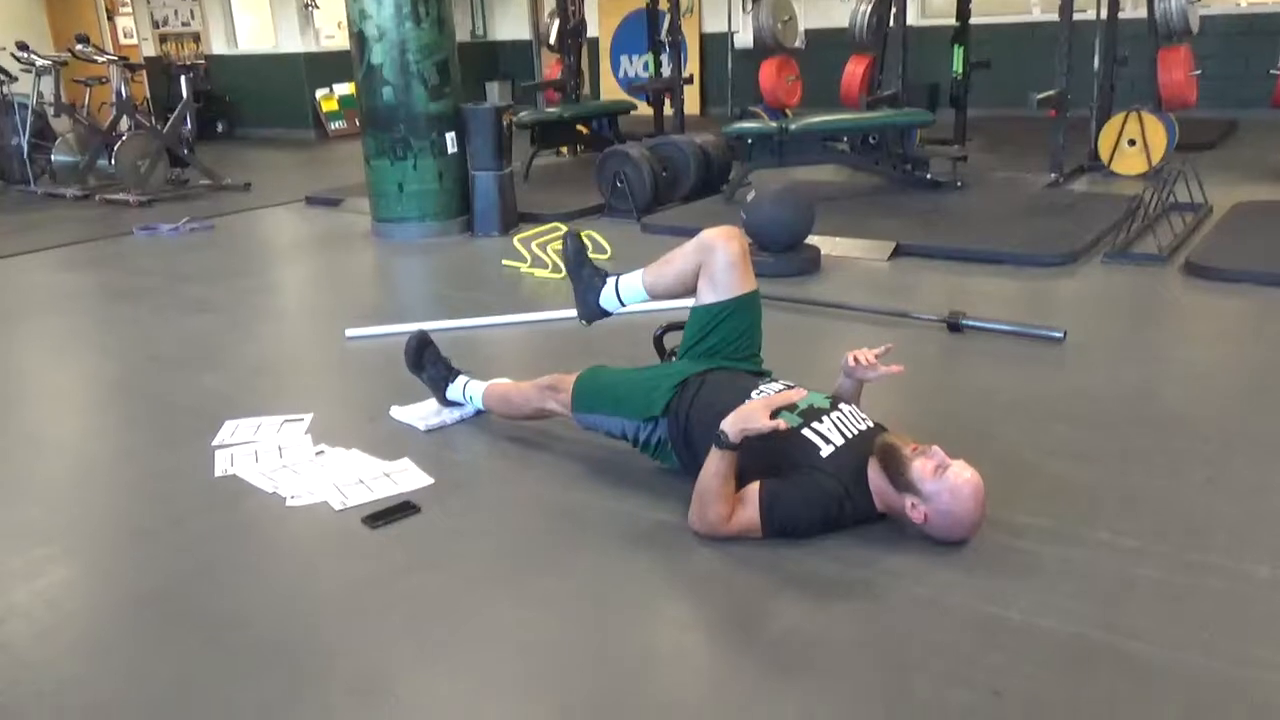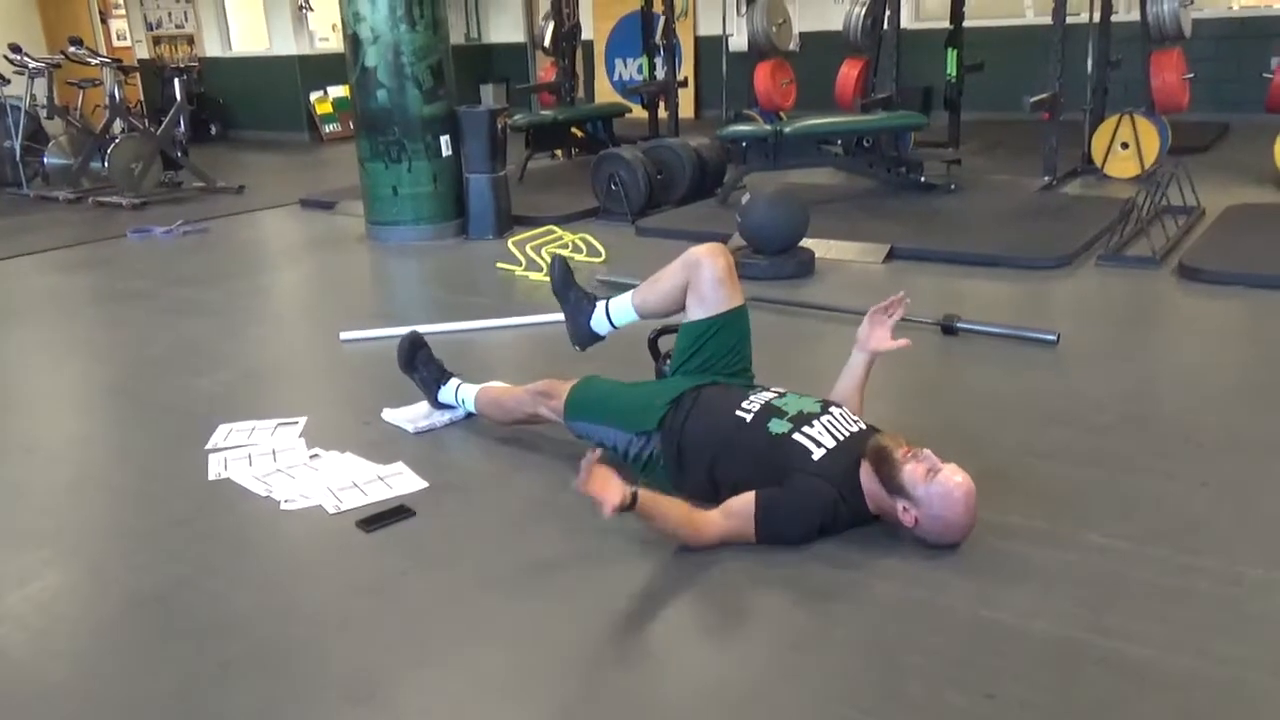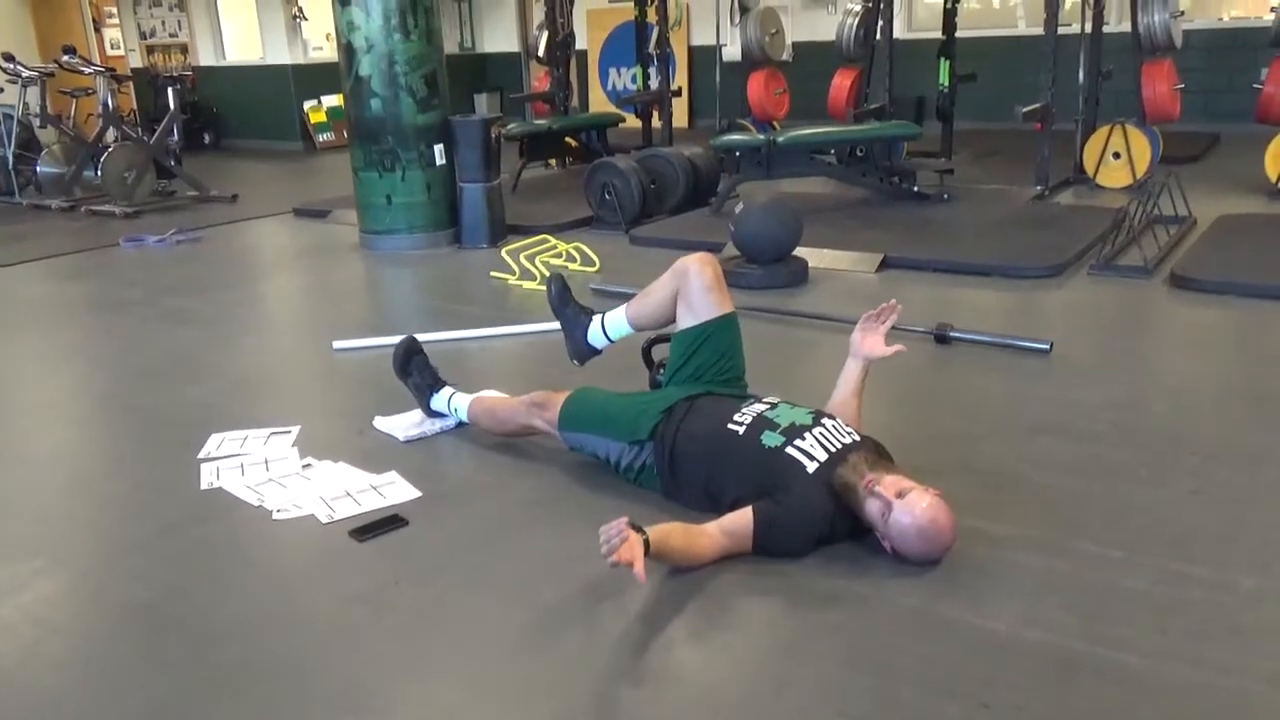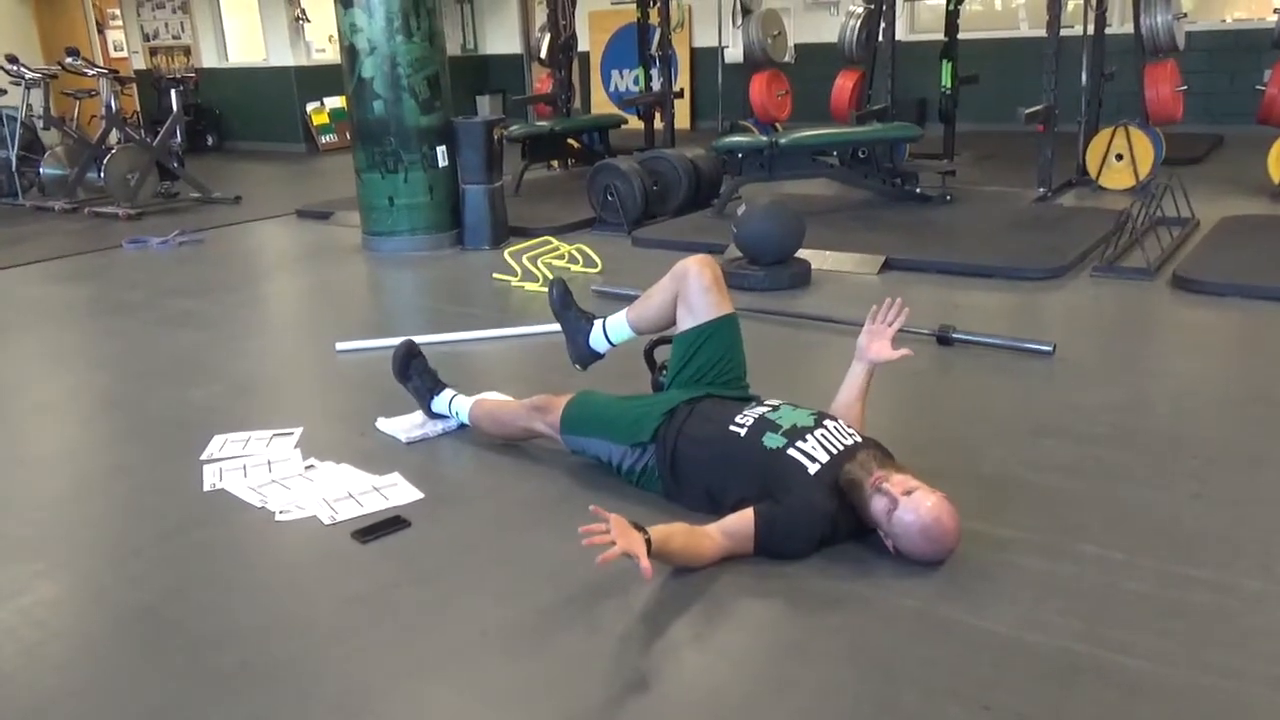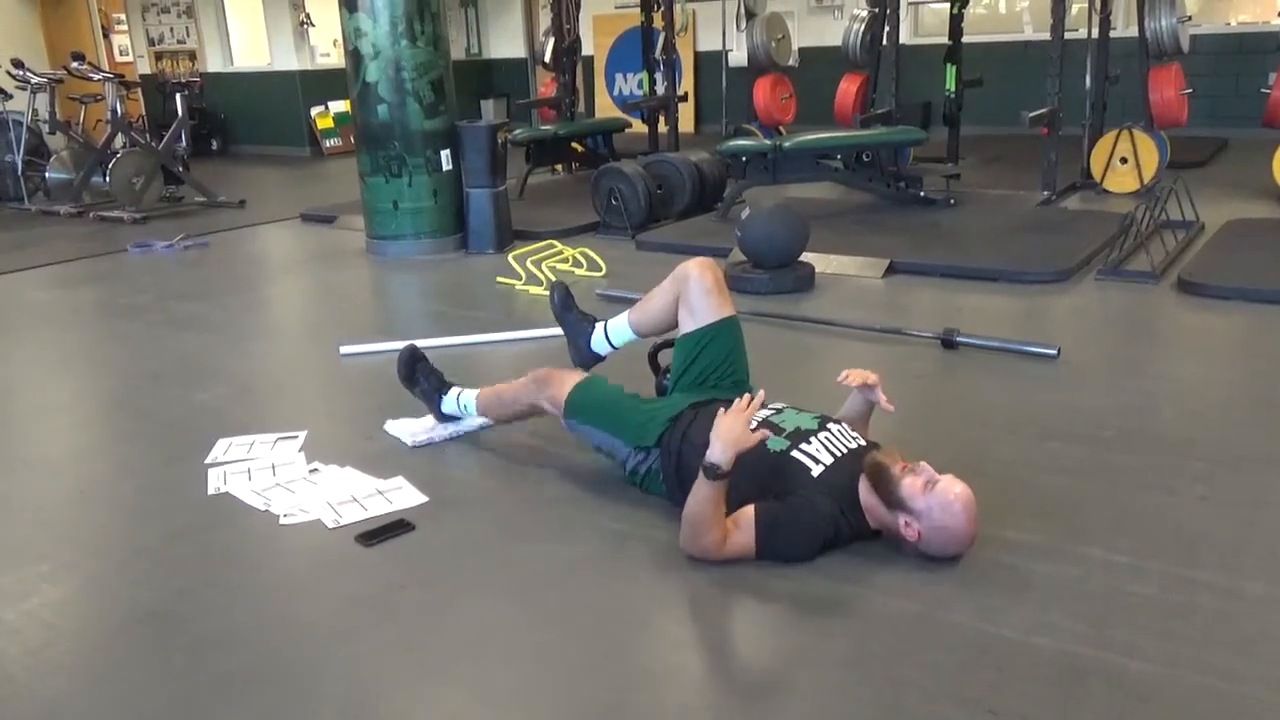
dt=1s
person 1, frame 1
left shoulder: (827, 498)
right shoulder: (883, 452)
left elbow: (708, 520)
left wrist: (730, 432)
right wrist: (852, 379)
left hip: (678, 408)
right hip: (736, 376)
left knee: (553, 390)
right knee: (722, 243)
left ankle: (459, 390)
right ankle: (604, 294)
person 1, frame 2
left shoulder: (818, 502)
right shoulder: (878, 454)
left elbow: (707, 526)
left wrist: (627, 498)
right wrist: (863, 354)
left hip: (672, 425)
right hip: (727, 392)
left knee: (546, 397)
right knee: (708, 260)
left ankle: (452, 393)
right ankle: (596, 318)
person 1, frame 3
left shoulder: (810, 515)
right shoulder: (874, 463)
left elbow: (706, 541)
left wrist: (644, 540)
right wrist: (859, 360)
left hip: (663, 437)
right hip: (721, 400)
left knee: (539, 408)
right knee: (698, 270)
left ankle: (446, 401)
right ankle: (592, 332)
person 1, frame 4
left shoulder: (812, 516)
right shoulder: (877, 466)
left elbow: (709, 542)
left wrist: (643, 539)
right wrist: (863, 364)
left hip: (665, 440)
right hip: (724, 403)
left knee: (541, 412)
right knee: (697, 270)
left ankle: (446, 403)
right ankle: (594, 337)
person 1, frame 5
left shoulder: (818, 520)
right shoulder: (877, 469)
left elbow: (702, 542)
left wrist: (719, 460)
right wrist: (864, 397)
left hip: (667, 441)
right hip: (720, 402)
left knee: (547, 387)
right knee: (699, 272)
left ankle: (452, 402)
right ankle: (595, 339)
